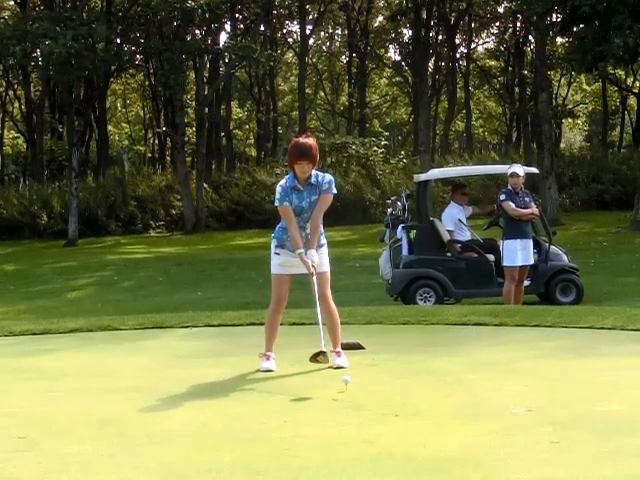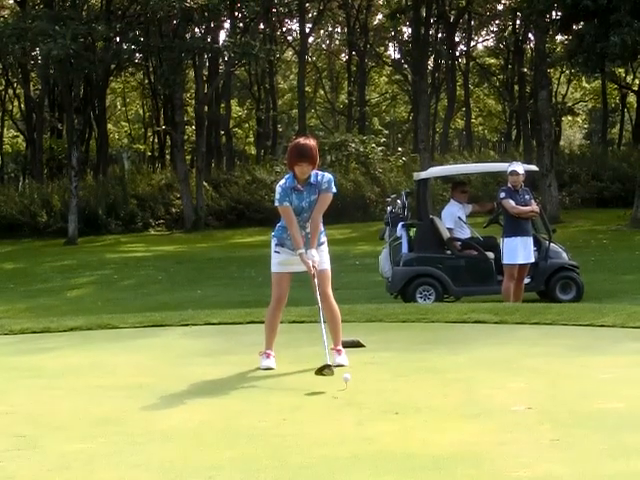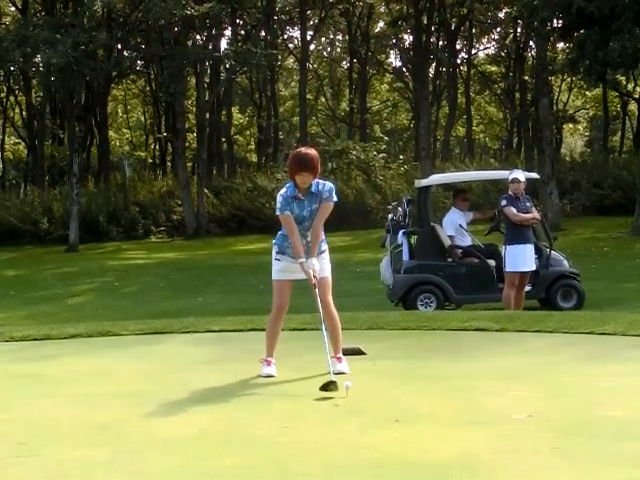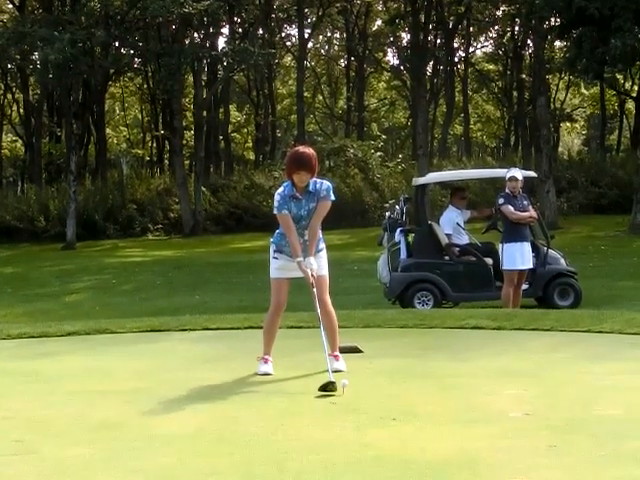
dt=1s
person 1, frame 1
left shoulder: (325, 181)
right shoulder: (283, 188)
left elbow: (316, 218)
right elbow: (291, 225)
left wrist: (312, 251)
right wrist: (301, 255)
left hip: (316, 245)
right hip: (285, 247)
left knee: (325, 298)
right knee: (278, 301)
left ankle: (337, 350)
right ankle: (268, 354)
person 1, frame 2
left shoulder: (325, 180)
right shoulder: (283, 187)
left elbow: (316, 217)
right elbow: (292, 225)
left wrist: (312, 250)
right wrist: (302, 255)
left hip: (316, 243)
right hip: (285, 246)
left knee: (326, 295)
right knee: (278, 299)
left ankle: (338, 348)
right ankle: (268, 352)
person 1, frame 3
left shoulder: (326, 189)
right shoulder: (284, 196)
left elbow: (317, 226)
right elbow: (293, 233)
left wrist: (312, 259)
right wrist: (303, 264)
left hip: (317, 251)
right hip: (286, 254)
left knee: (327, 303)
right knee: (279, 306)
left ankle: (338, 356)
right ankle: (268, 359)
person 1, frame 4
left shoulder: (324, 188)
right shoulder: (282, 195)
left elbow: (314, 225)
right elbow: (290, 232)
left wrist: (310, 258)
right wrist: (301, 263)
left hip: (315, 250)
right hip: (284, 252)
left knee: (324, 302)
right knee: (277, 305)
left ankle: (335, 354)
right ankle: (266, 357)
person 2, frame 1
left shoulder: (527, 194)
right shoulder: (504, 194)
left elbow: (536, 214)
right elbow: (513, 211)
left wrist: (521, 214)
right wrist: (530, 211)
left hip: (527, 239)
right hip: (511, 240)
left knee: (521, 280)
right knee: (511, 279)
person 2, frame 2
left shoulder: (527, 191)
right shoulder: (504, 192)
left elbow: (536, 211)
right elbow: (513, 209)
left wrist: (521, 212)
right wrist: (530, 208)
left hip: (527, 237)
right hip: (511, 238)
left knee: (521, 278)
right knee: (510, 277)
person 2, frame 3
left shoulder: (527, 199)
right shoulder: (505, 199)
left elbow: (537, 219)
right elbow: (515, 216)
left wrist: (522, 219)
right wrist: (531, 216)
left hip: (528, 245)
right hip: (512, 245)
left knee: (522, 286)
right knee: (511, 285)
person 2, frame 4
left shoulder: (524, 197)
right shoulder: (502, 198)
left elbow: (534, 218)
right elbow: (513, 215)
left wrist: (520, 217)
right wrist: (528, 214)
left hip: (525, 243)
right hip: (510, 244)
left knee: (519, 284)
right knee: (510, 283)
